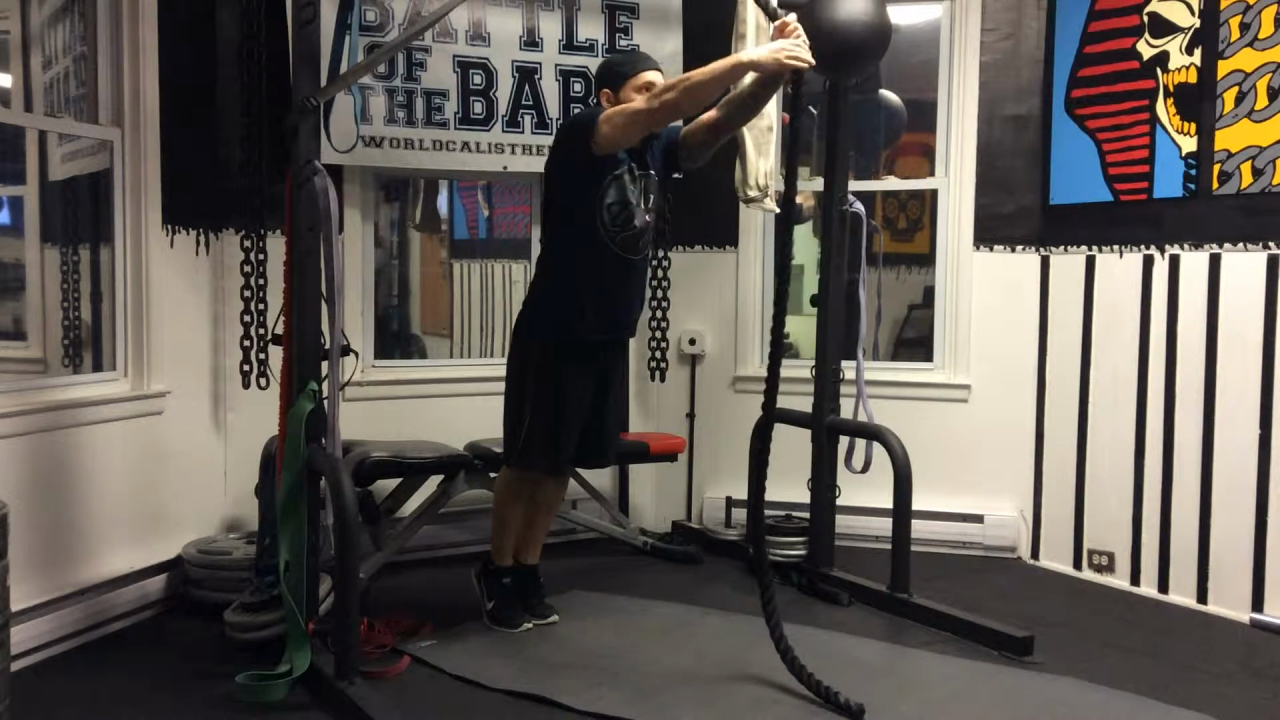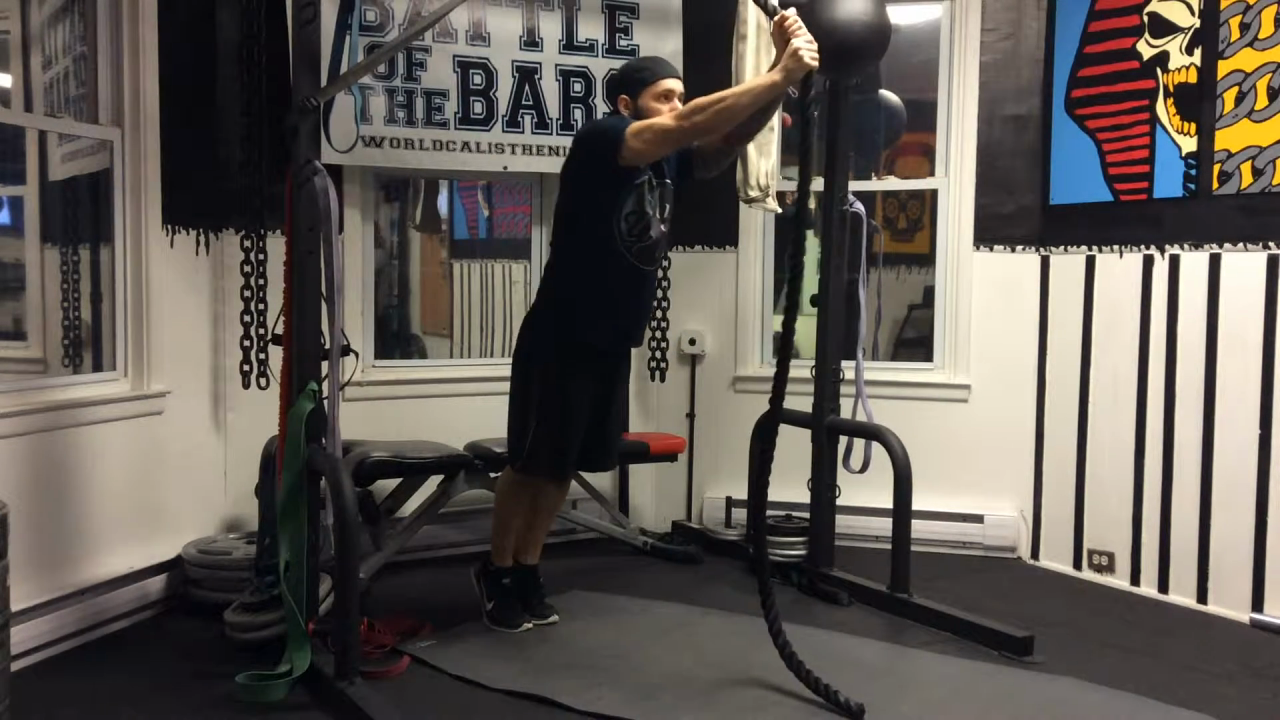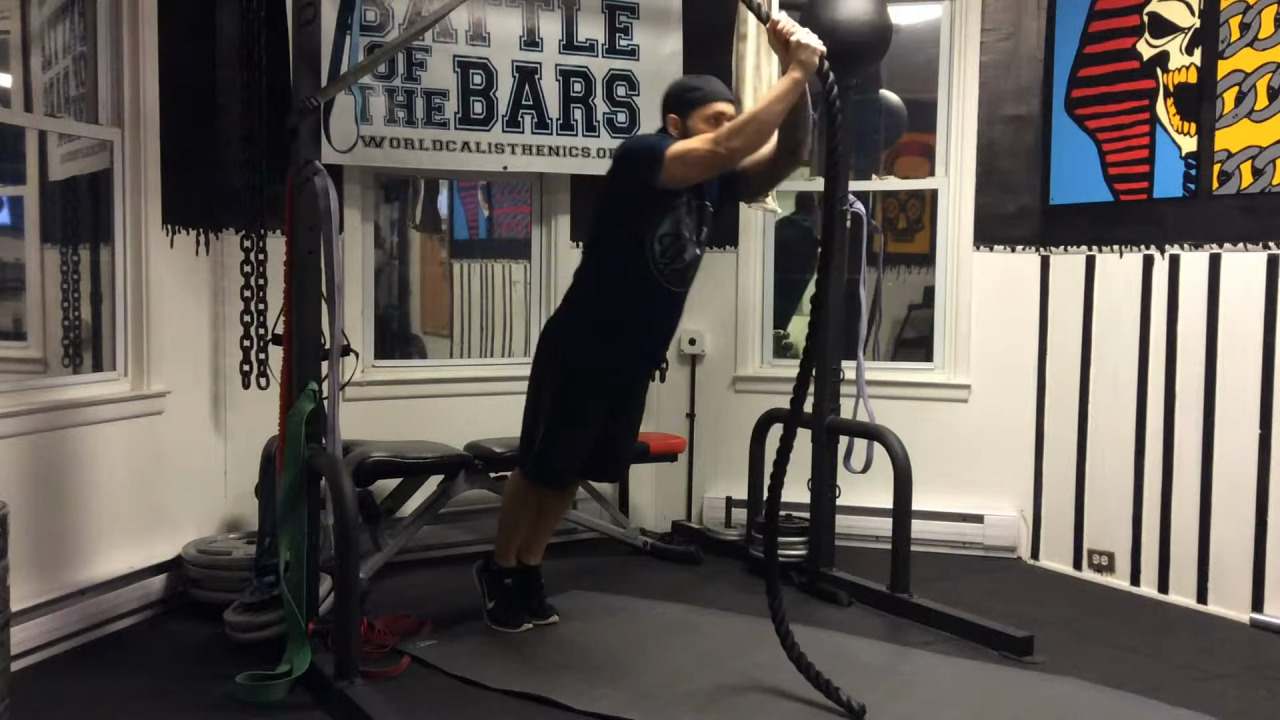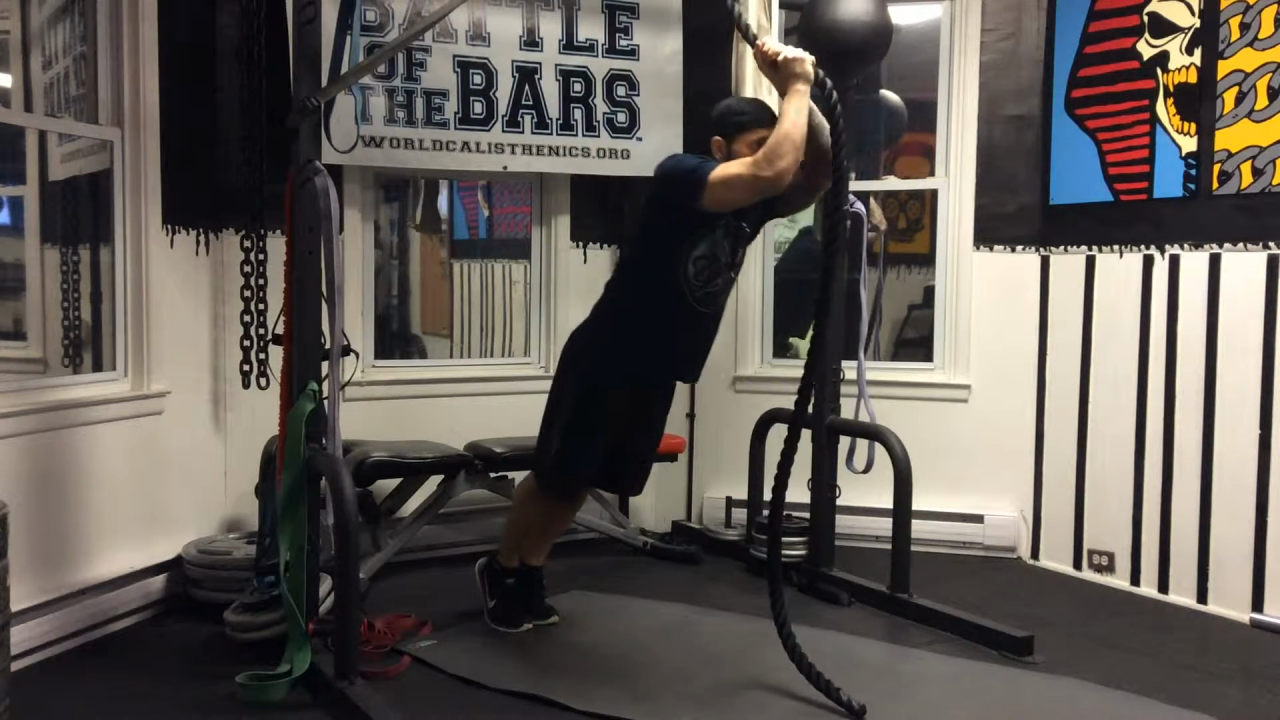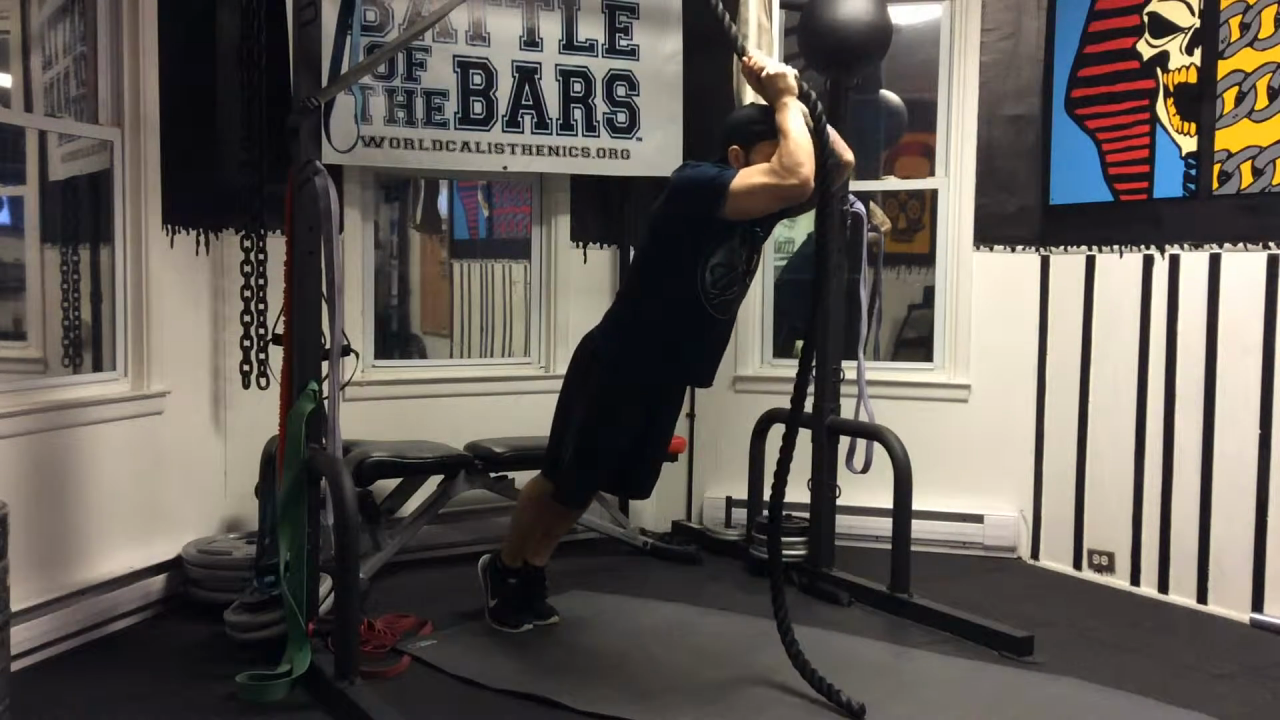
dt=0.4s
person 1, frame 1
left shoulder: (657, 148)
right shoulder: (580, 136)
left elbow: (723, 119)
right elbow: (665, 107)
left wrist: (773, 71)
right wrist: (750, 58)
left hip: (610, 336)
right hip: (555, 335)
left knee: (561, 462)
right knee: (529, 460)
left ankle: (527, 571)
right ankle: (497, 573)
person 1, frame 2
left shoulder: (670, 159)
right shoulder: (599, 141)
left elbow: (735, 133)
right elbow: (690, 126)
left wrist: (782, 72)
right wrist: (778, 75)
left hip: (614, 343)
right hip: (561, 340)
left knee: (563, 466)
right knee: (533, 463)
left ankle: (526, 572)
right ankle: (496, 573)
person 1, frame 3
left shoulder: (715, 182)
right shoulder: (639, 157)
left elbow: (787, 155)
right elbow: (729, 147)
left wrist: (797, 78)
right wrist: (795, 73)
left hip: (635, 357)
right hip: (581, 351)
left knee: (574, 473)
right knee: (544, 469)
left ankle: (528, 573)
right ankle: (498, 571)
person 1, frame 4
left shoulder: (754, 203)
right shoulder: (679, 177)
left elbow: (826, 168)
right elbow: (773, 171)
left wrist: (795, 90)
right wrist: (797, 87)
left hip: (659, 373)
right hip: (604, 363)
left knee: (588, 482)
right knee: (558, 478)
left ankle: (530, 574)
right ankle: (501, 570)
person 1, frame 5
left shoulder: (762, 205)
right shoulder: (695, 186)
left elbow: (841, 163)
right elbow: (797, 179)
left wrist: (788, 99)
right wrist: (784, 101)
left hip: (668, 377)
right hip: (615, 367)
left knee: (592, 485)
right knee: (566, 482)
left ankle: (532, 573)
right ankle: (503, 570)
